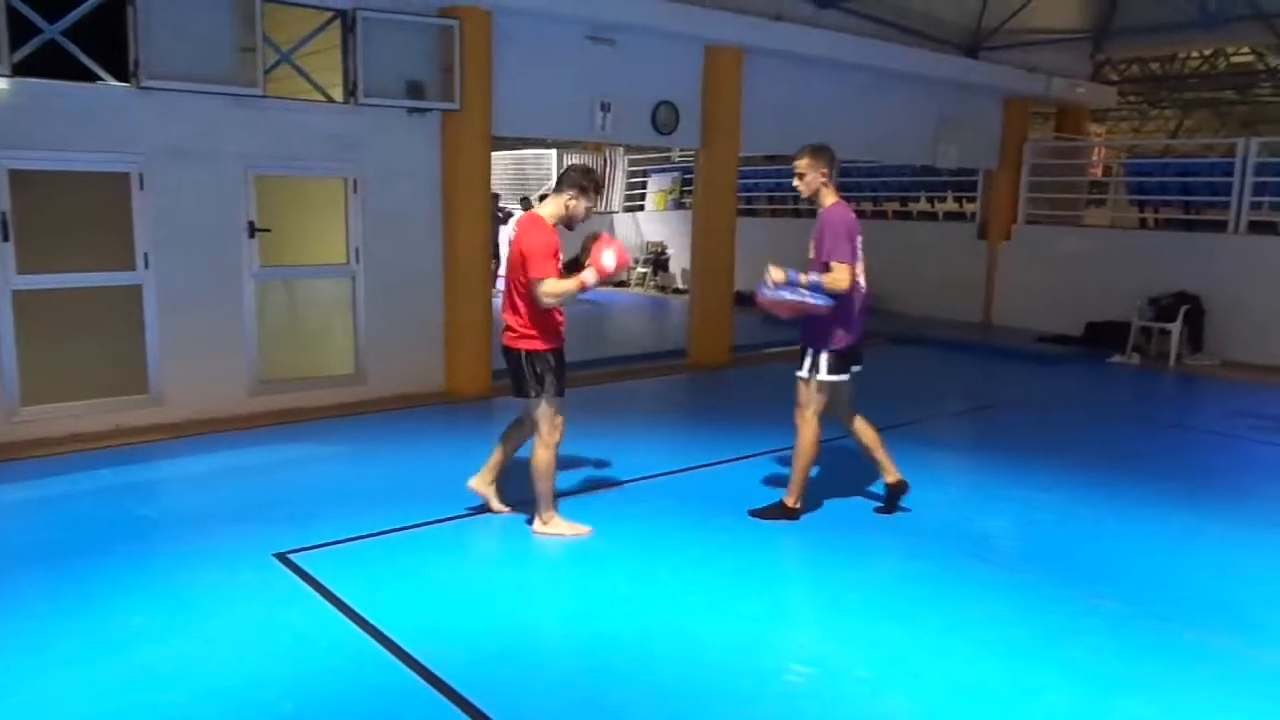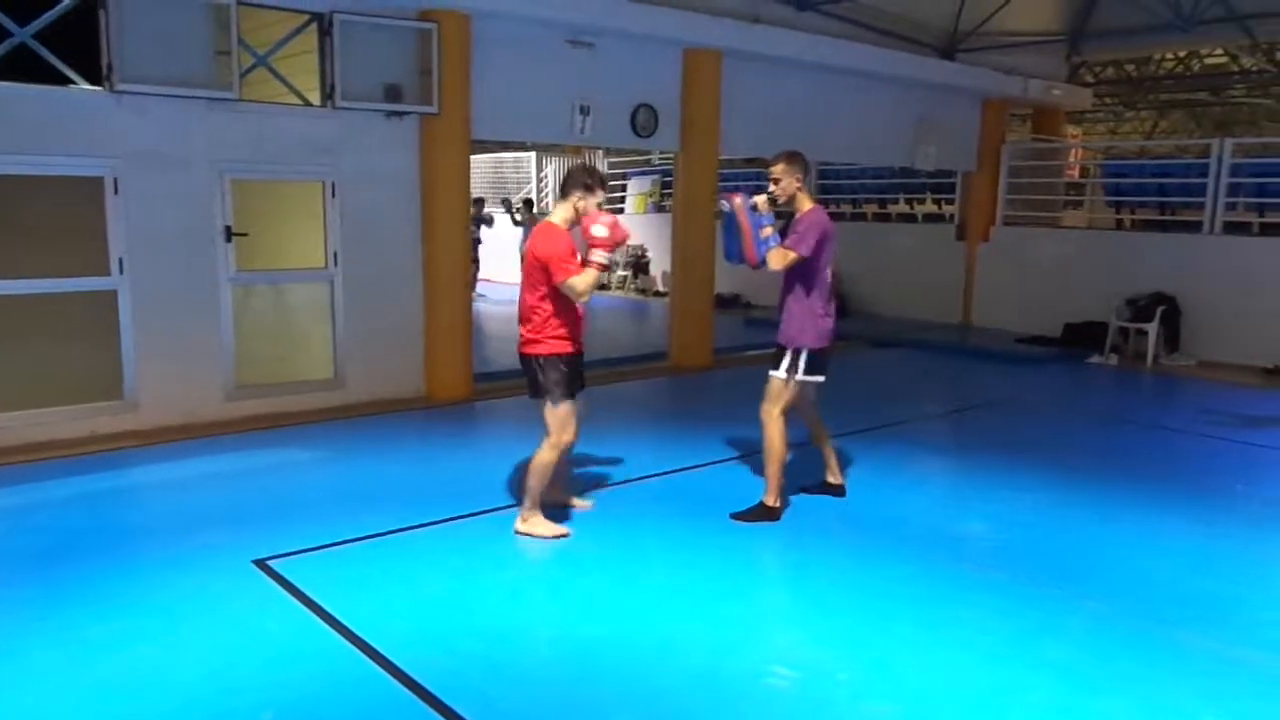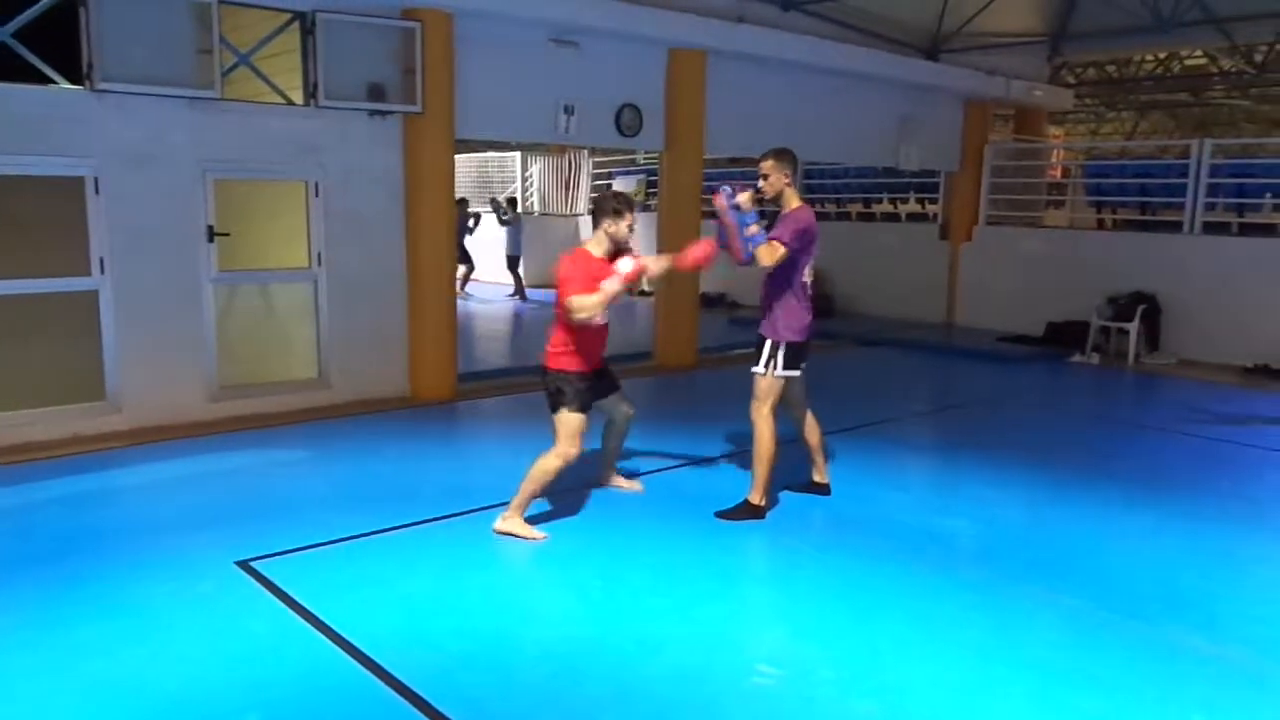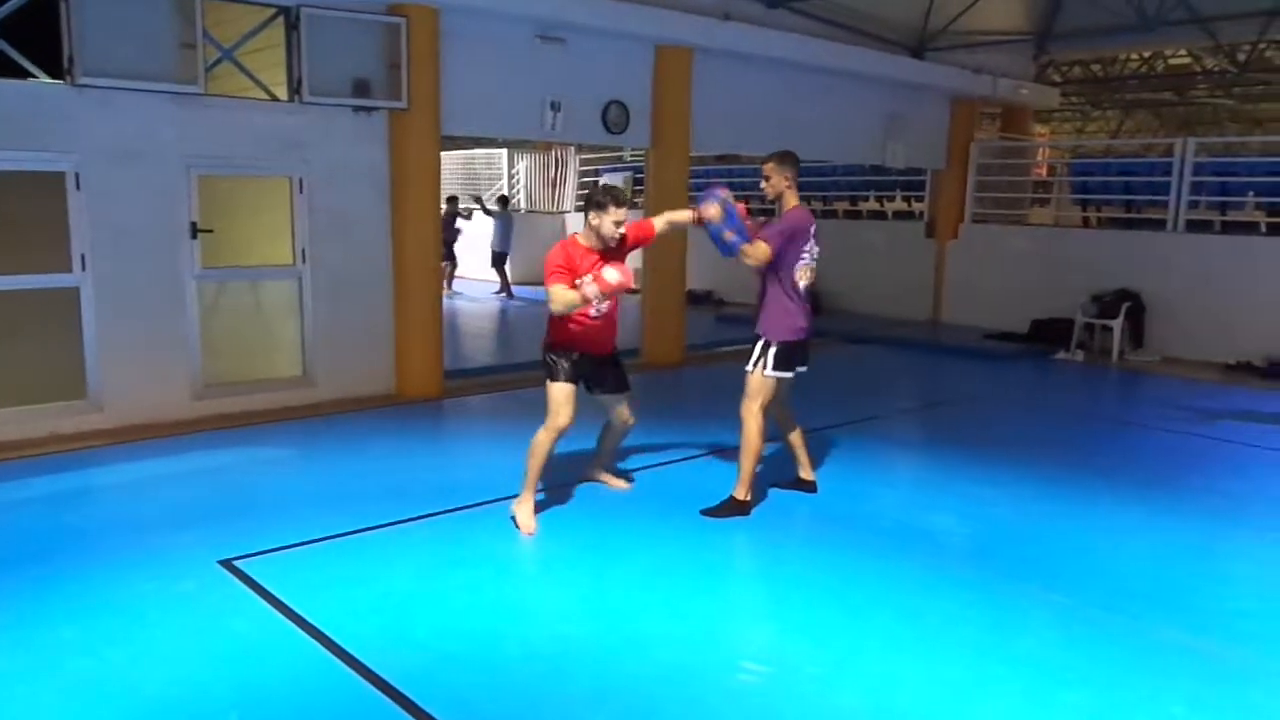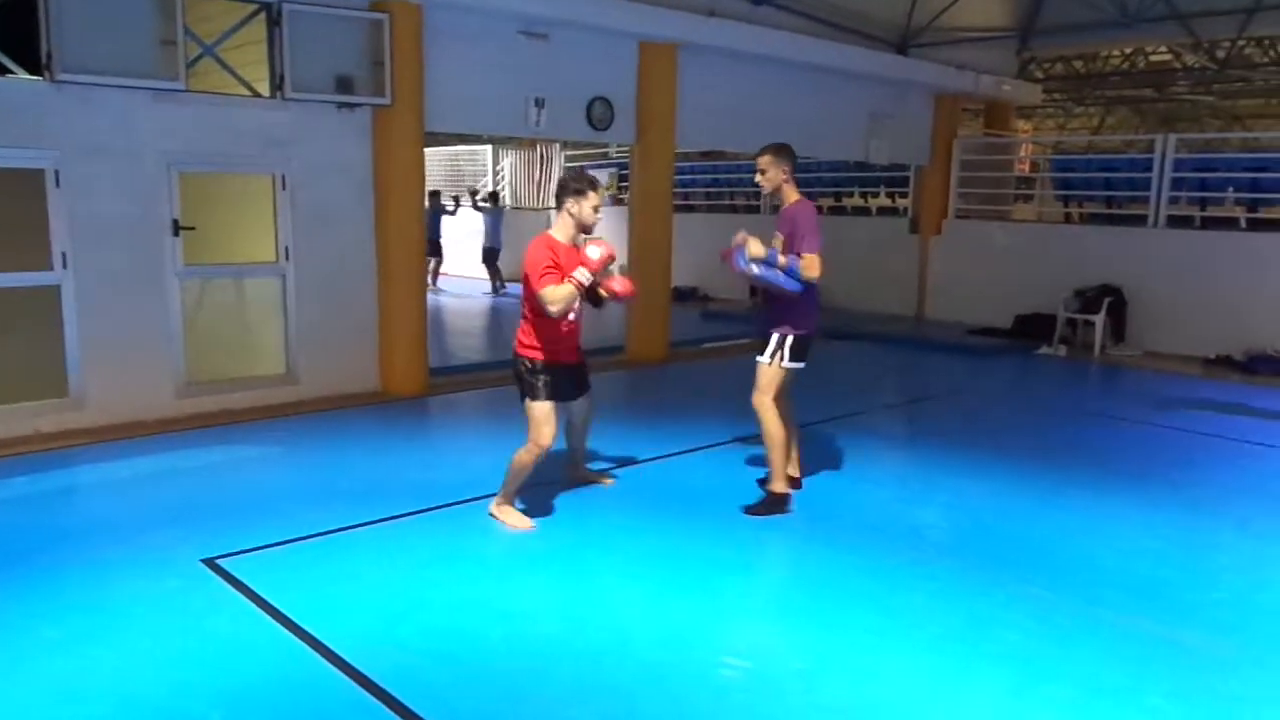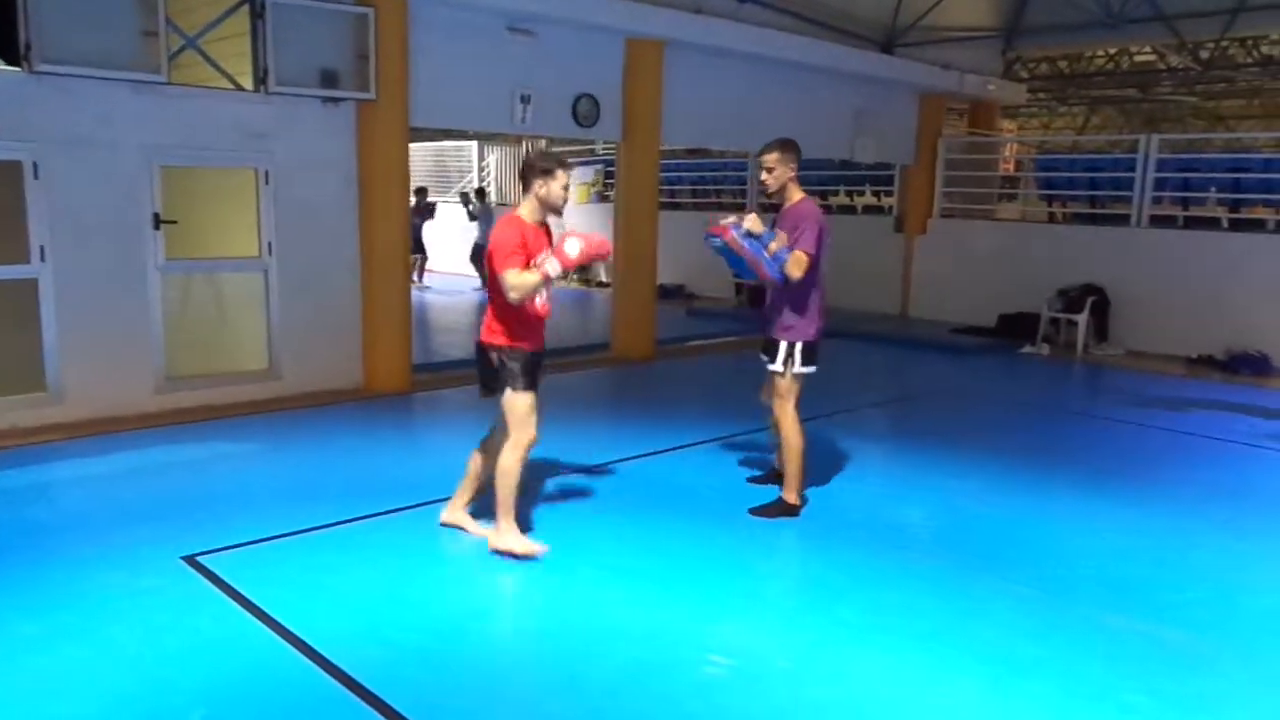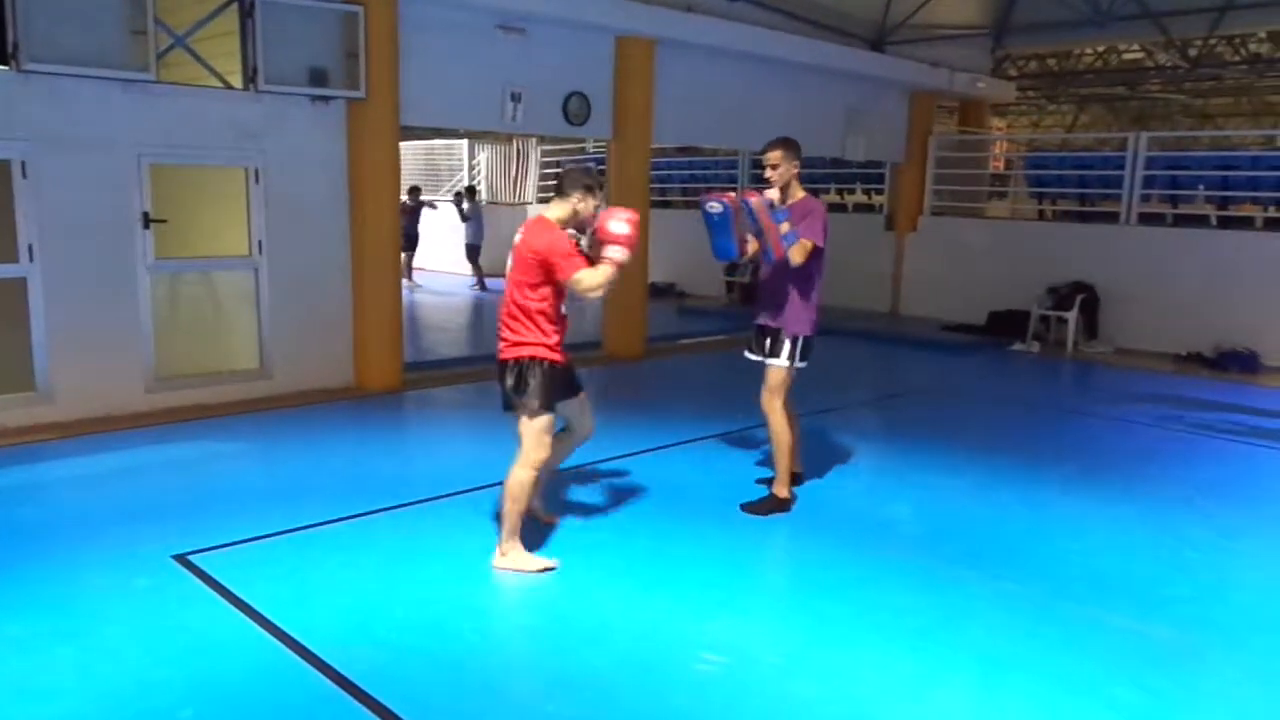
dt=0.4s
person 1, frame 1
left shoulder: (832, 220)
right shoulder: (840, 214)
left elbow: (840, 283)
left wrist: (790, 278)
right wrist: (800, 278)
left hip: (828, 334)
right hip: (841, 332)
left knee: (806, 415)
right knee: (844, 411)
left ankle: (792, 502)
right ankle: (892, 477)
person 1, frame 2
left shoulder: (814, 221)
right shoulder: (801, 221)
left elbow: (776, 262)
right elbow: (761, 259)
left hip: (803, 335)
right hip: (805, 332)
left knee: (771, 412)
right knee: (805, 408)
left ankle: (771, 502)
right ankle: (834, 478)
person 1, frame 3
left shoulder: (800, 219)
right shoulder: (783, 218)
left elbow: (765, 259)
right elbow: (753, 256)
left wrist: (747, 218)
right wrist: (739, 217)
left hip: (783, 329)
right hip: (785, 327)
left knee: (761, 410)
right knee: (797, 405)
left ankle: (756, 501)
right ankle: (820, 477)
person 1, frame 4
left shoulder: (793, 219)
right shoulder: (800, 220)
left elbow: (754, 258)
right elbow: (768, 256)
left wrist: (721, 224)
right wrist: (757, 233)
left hip: (781, 329)
right hip: (791, 328)
left knee: (751, 408)
right knee: (775, 404)
left ankle: (741, 495)
right ankle: (806, 474)
person 1, frame 5
left shoulder: (802, 213)
right shoulder: (785, 212)
left elbow: (811, 271)
left wrist: (767, 253)
right wrist: (754, 248)
left hip: (790, 323)
right hip: (781, 320)
left knee: (763, 399)
right knee: (776, 398)
left ankle: (778, 489)
right ankle: (792, 471)
person 1, frame 6
left shoulder: (809, 213)
right shoulder: (783, 212)
left elbow: (795, 271)
left wrist: (763, 234)
left hip: (797, 325)
right hip: (780, 322)
left knee: (784, 407)
right knee: (774, 399)
left ankle: (791, 497)
right ankle: (782, 468)
person 1, frame 7
left shoulder: (813, 209)
right shoulder: (772, 209)
left elbow: (797, 257)
right elbow: (747, 253)
left wrist: (779, 213)
left hip: (793, 321)
right hip: (769, 316)
left knee: (771, 401)
right knee: (779, 399)
left ankle: (782, 492)
right ankle: (793, 469)
person 2, frame 1
left shoulder: (532, 225)
right shoulder: (539, 234)
right elbow: (549, 293)
left wrist: (579, 273)
right wrist: (591, 275)
left hip: (525, 342)
right hip: (536, 346)
left knee: (530, 419)
right knee: (549, 430)
left ankle: (485, 479)
right ankle: (545, 517)
person 2, frame 2
left shoulder: (556, 234)
right shoulder: (552, 240)
left elbow: (575, 272)
right elbow: (579, 288)
left wrist: (600, 250)
right wrist: (601, 253)
left hip: (564, 345)
right hip: (547, 351)
left knee: (570, 427)
right knee: (562, 436)
left ankle: (557, 490)
right ankle: (528, 515)
person 2, frame 3
left shoulder: (609, 261)
right shoulder: (579, 265)
left elbow: (646, 269)
right elbow: (583, 312)
right wrist: (617, 282)
left hip: (591, 364)
right hip: (568, 369)
left knee: (623, 413)
right knee: (567, 450)
left ankle: (608, 474)
right ankle: (510, 516)
person 2, frame 4
left shoulder: (621, 240)
right shoulder: (561, 254)
left elbow: (664, 221)
right elbow: (557, 305)
right wrist: (594, 287)
left hip: (604, 351)
right hip: (566, 349)
left knee: (623, 419)
right knee: (558, 421)
left ankle: (599, 469)
right ankle: (525, 500)
person 2, frame 5
left shoulder: (575, 247)
right shoulder: (542, 252)
right elbow: (554, 305)
left wrist: (602, 288)
right wrist: (586, 271)
left hip: (568, 355)
right hip: (538, 360)
left knee: (581, 416)
right knee: (542, 440)
left ankle: (577, 469)
right ankle: (503, 502)
person 2, frame 6
left shoulder: (543, 229)
right shoulder: (509, 231)
left elbow: (544, 277)
right elbow: (516, 288)
left wrist: (583, 256)
right wrist: (562, 263)
left hip: (528, 345)
right hip: (505, 346)
left knee: (506, 431)
right knee: (523, 434)
left ankle: (457, 507)
right ankle: (504, 529)
person 2, frame 7
left shoulder: (538, 230)
right shoulder: (550, 239)
right elbow: (589, 288)
left wrist: (599, 253)
right wrist: (617, 250)
left hip: (546, 352)
right hip: (529, 356)
left knee: (582, 426)
right knee: (535, 450)
left ankle: (527, 491)
right ankle: (510, 549)
